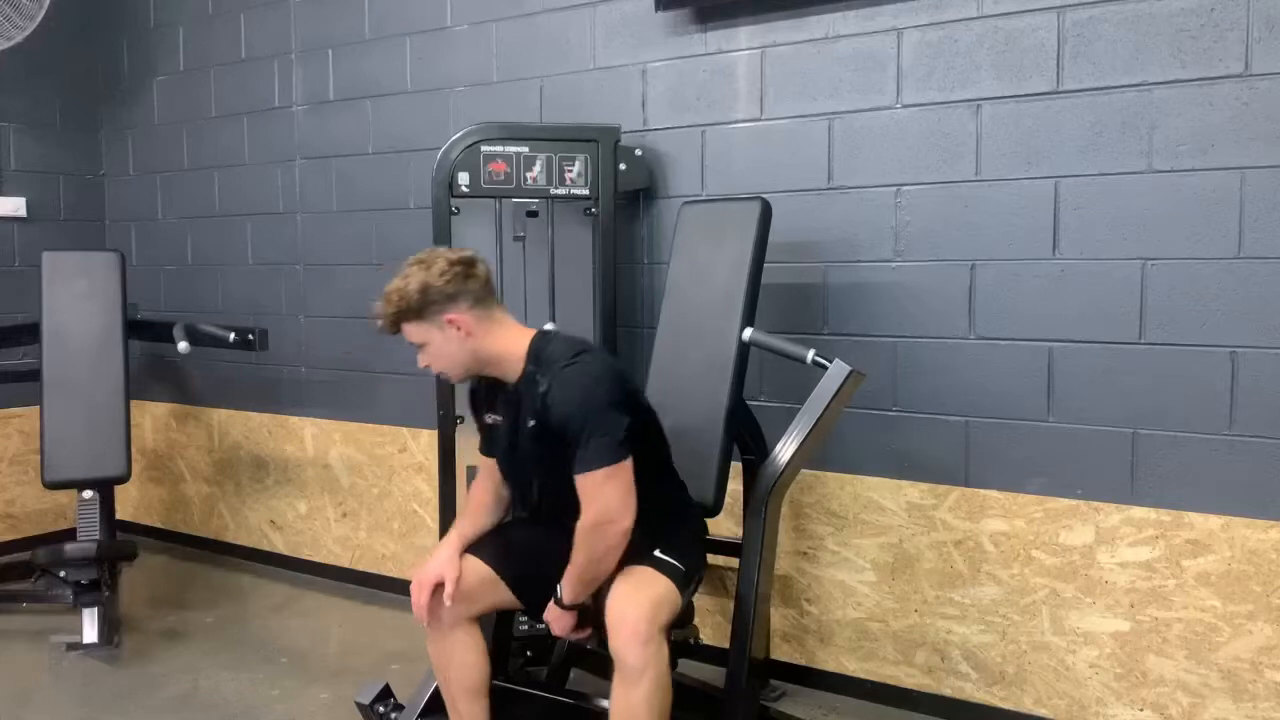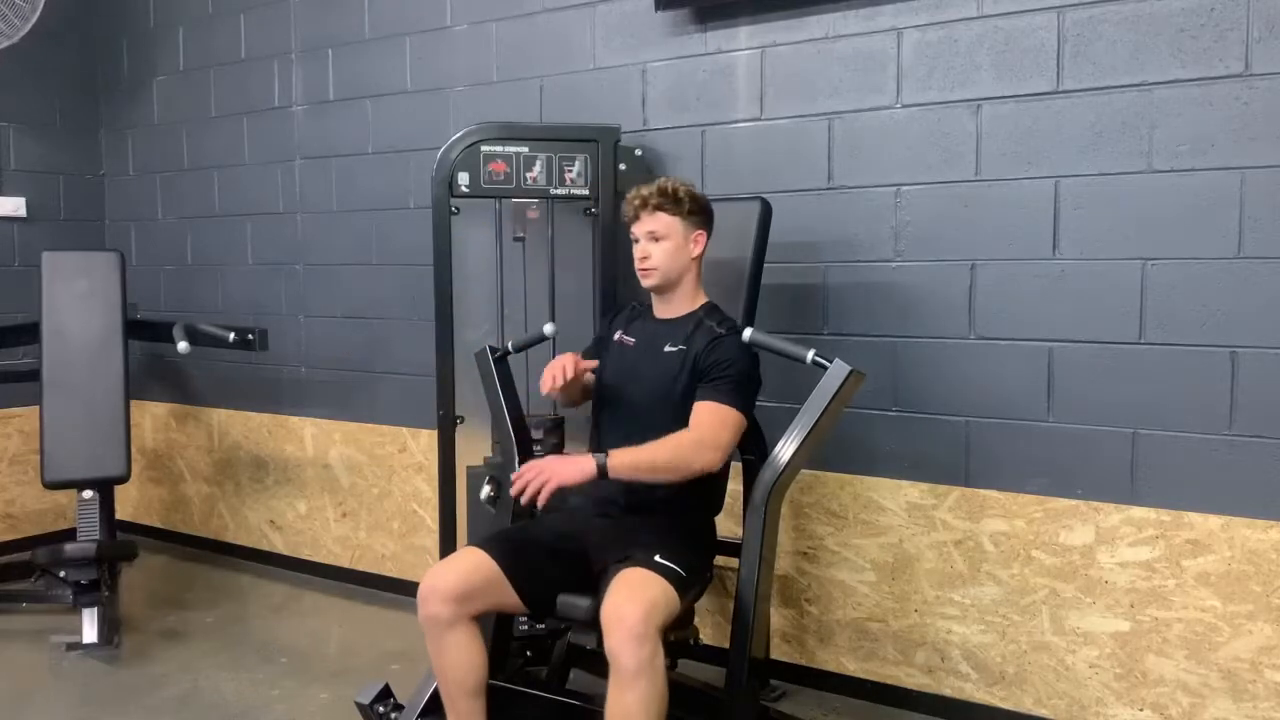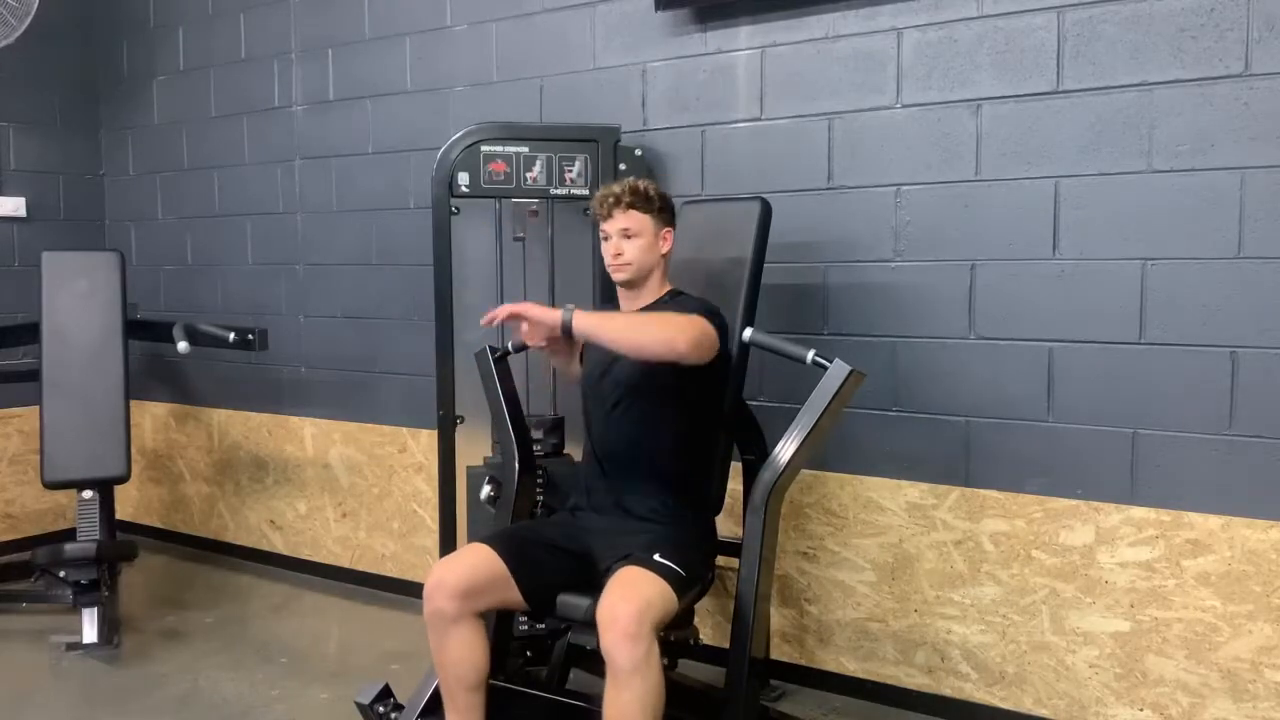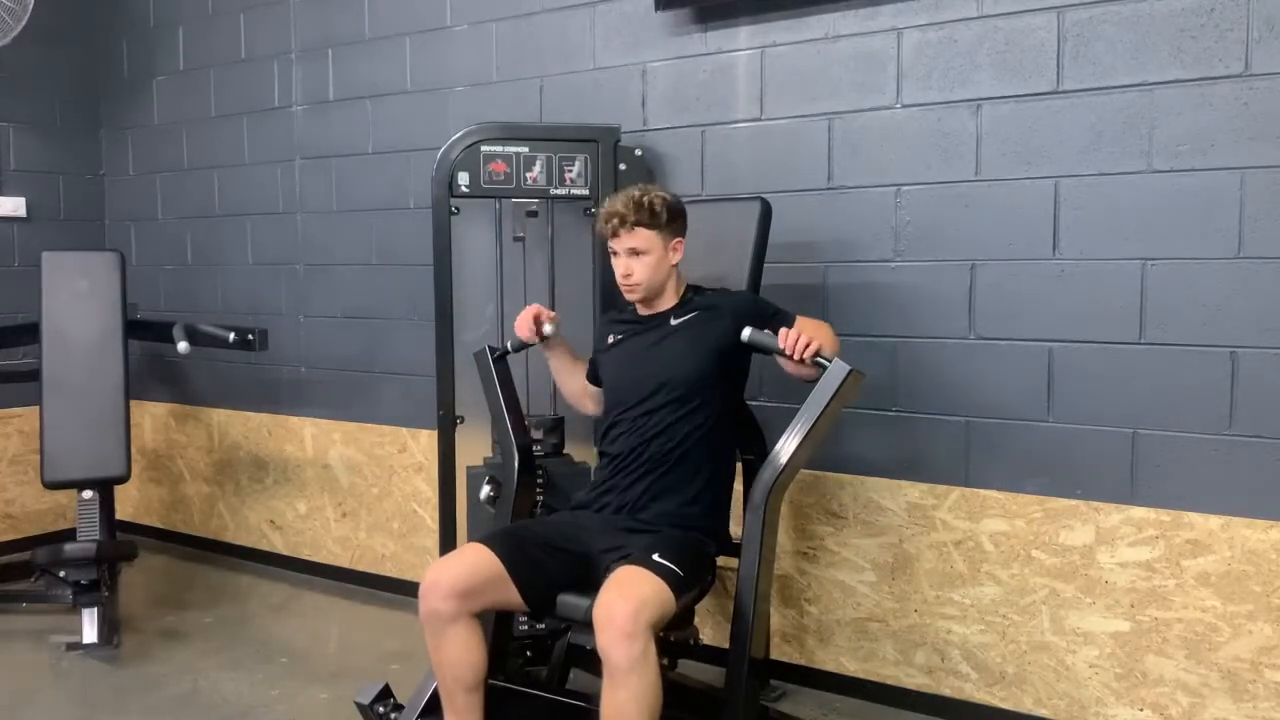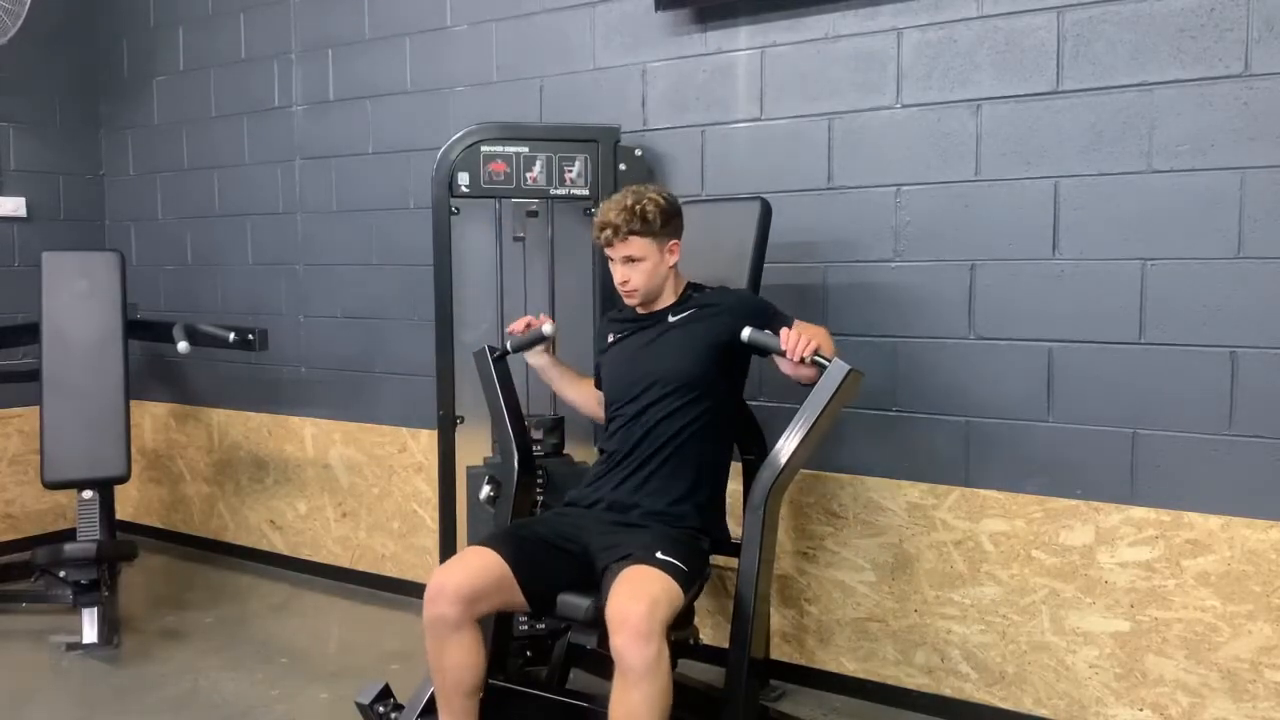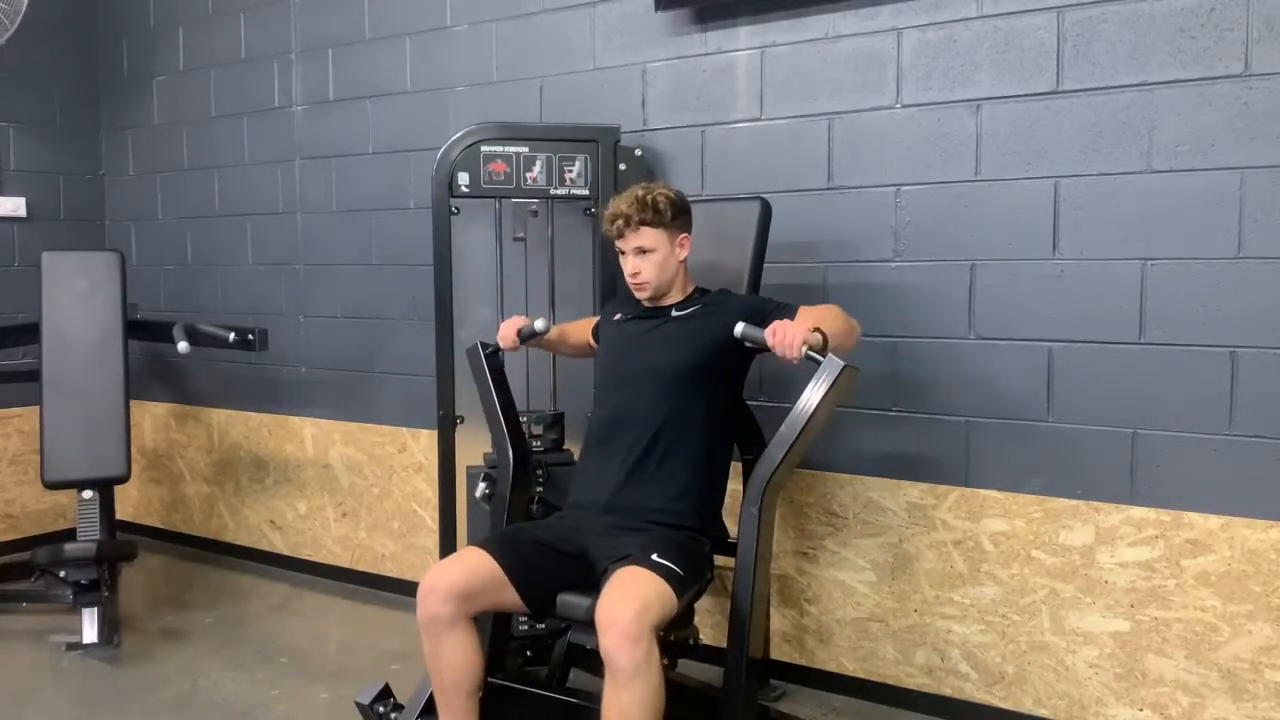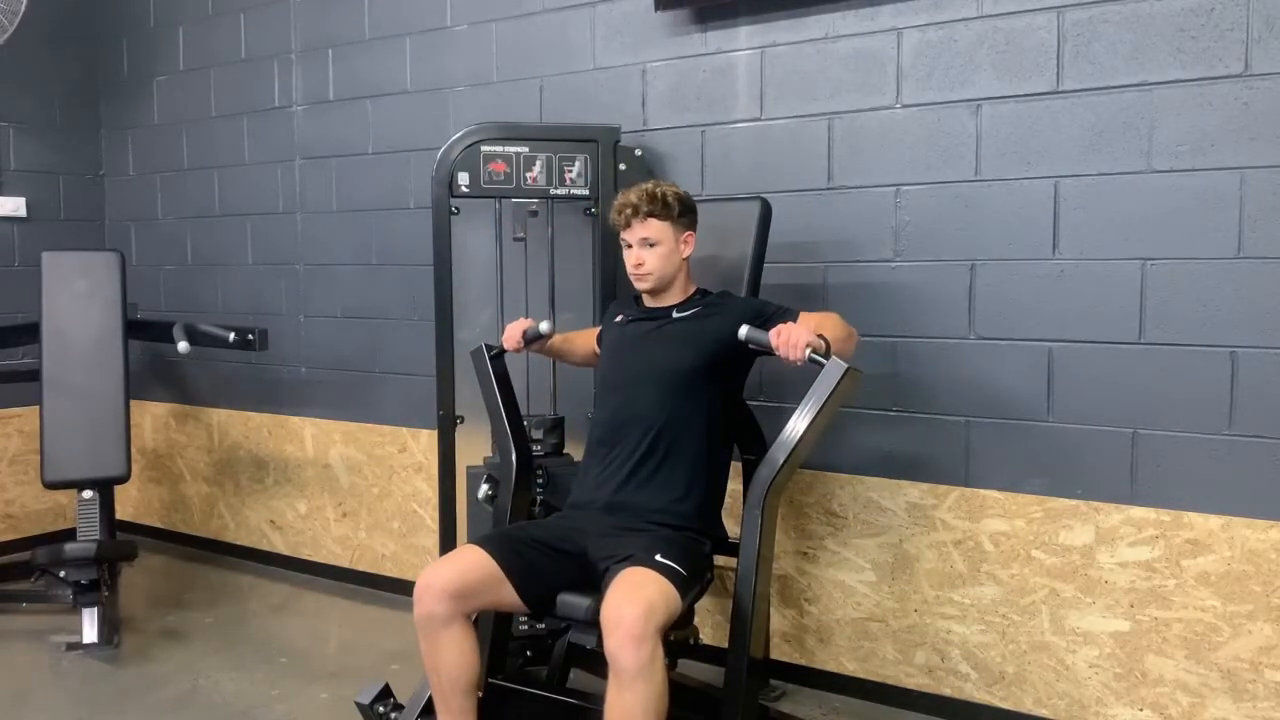
dt=0.7s
person 1, frame 1
left shoulder: (579, 381)
right shoulder: (489, 386)
left elbow: (611, 520)
right elbow: (494, 483)
left wrist: (570, 601)
right wrist: (451, 546)
left hip: (656, 534)
left knee: (630, 627)
right knee: (442, 599)
person 1, frame 2
left shoulder: (724, 345)
right shoulder: (623, 324)
left elbow: (705, 449)
right elbow: (575, 394)
left wrist: (589, 465)
right wrist: (563, 371)
left hip: (666, 531)
right hip: (581, 519)
left knee: (627, 622)
right knee: (440, 592)
person 1, frame 3
left shoulder: (693, 315)
right shoulder: (608, 324)
left elbow: (675, 341)
left wrist: (562, 317)
right wrist: (555, 339)
left hip: (664, 529)
right hip: (585, 519)
left knee: (623, 620)
right knee: (446, 587)
person 1, frame 4
left shoulder: (725, 313)
right shoulder: (612, 328)
left elbow: (822, 343)
left wrist: (809, 345)
right wrist: (549, 342)
left hip: (671, 532)
right hip: (589, 518)
left knee: (620, 619)
right knee: (442, 587)
person 1, frame 5
left shoulder: (726, 311)
right shoulder: (613, 325)
left elbow: (816, 348)
left wrist: (807, 349)
right wrist: (541, 360)
left hip: (666, 527)
right hip: (584, 514)
left knee: (634, 621)
right knee: (446, 594)
person 1, frame 6
left shoulder: (725, 314)
right shoulder: (619, 312)
left elbow: (844, 327)
right elbow: (582, 337)
left wrist: (806, 332)
right wrist: (536, 334)
left hip: (665, 532)
right hip: (580, 520)
left knee: (622, 622)
right knee: (440, 592)
person 1, frame 7
left shoulder: (726, 317)
right shoulder: (622, 314)
left elbow: (841, 333)
left wrist: (811, 337)
right wrist: (542, 342)
left hip: (664, 532)
right hip: (580, 520)
left knee: (628, 623)
right knee: (436, 590)
